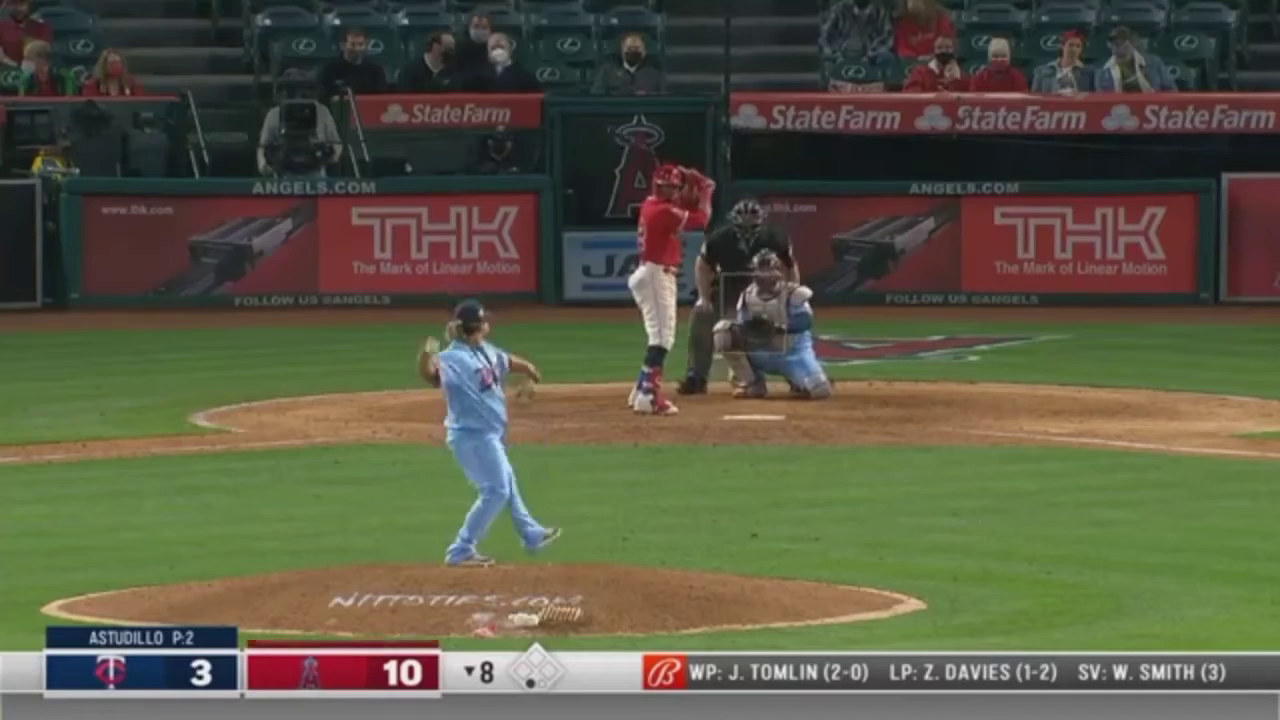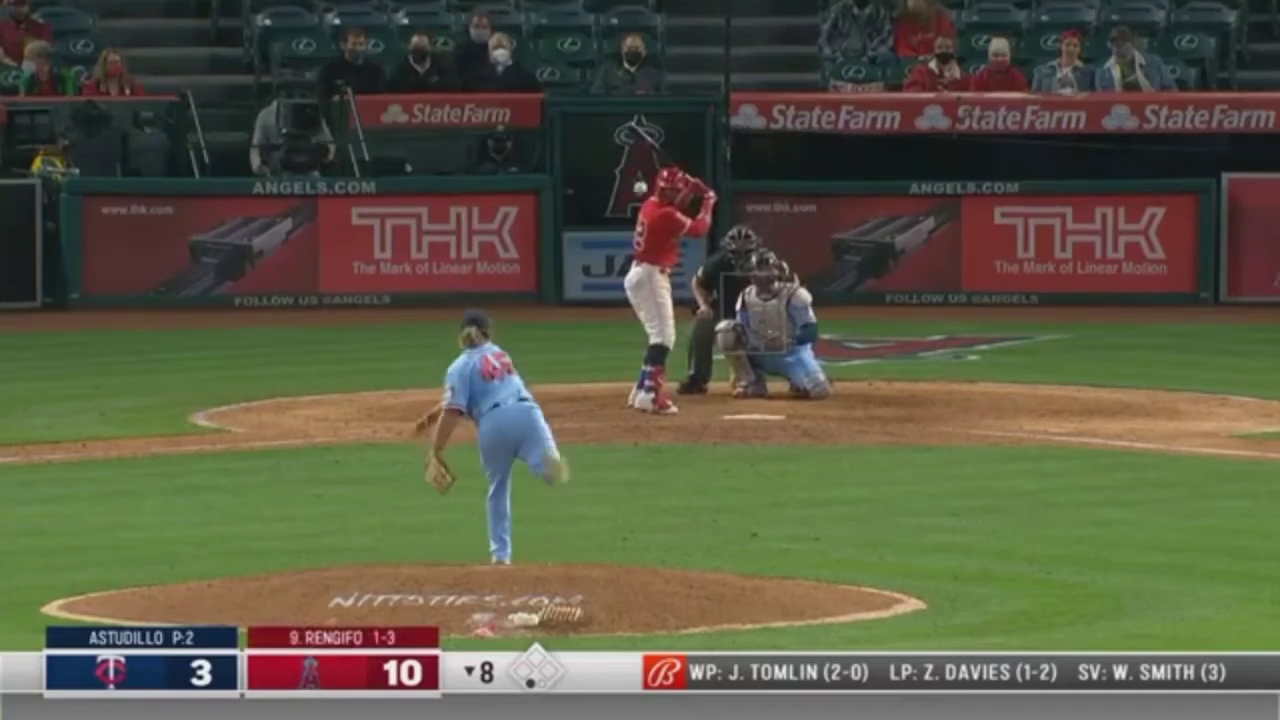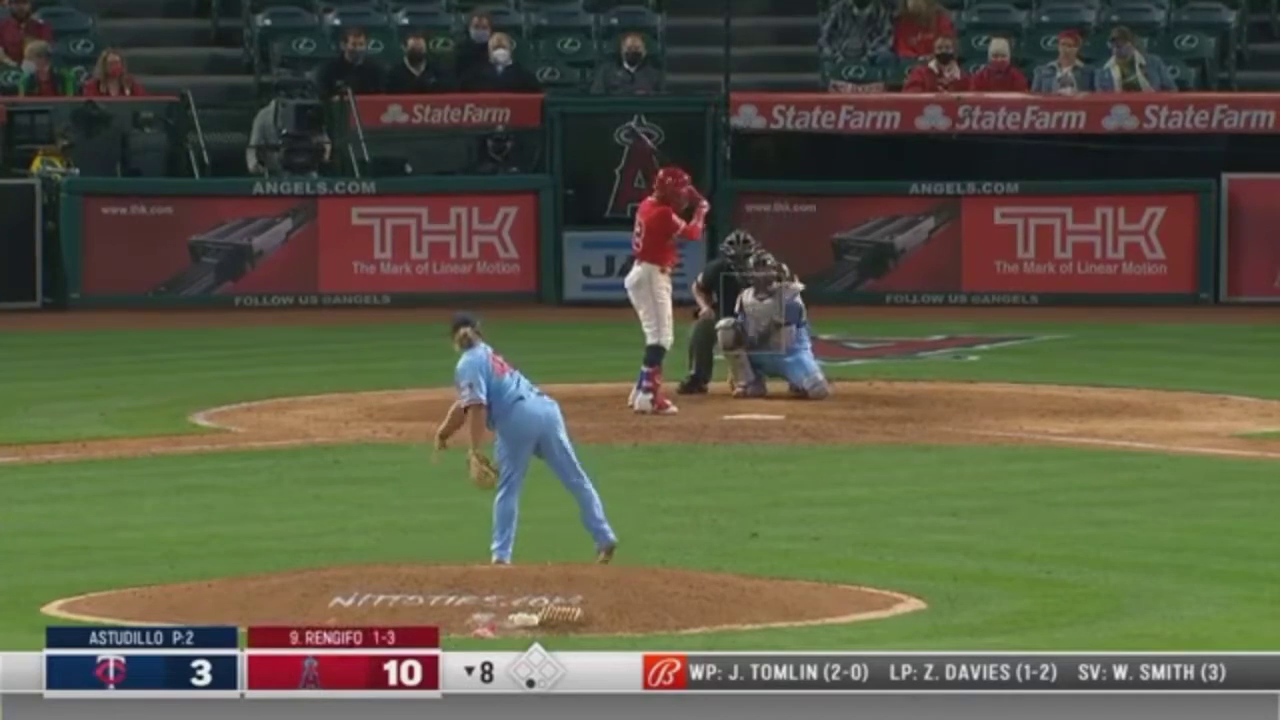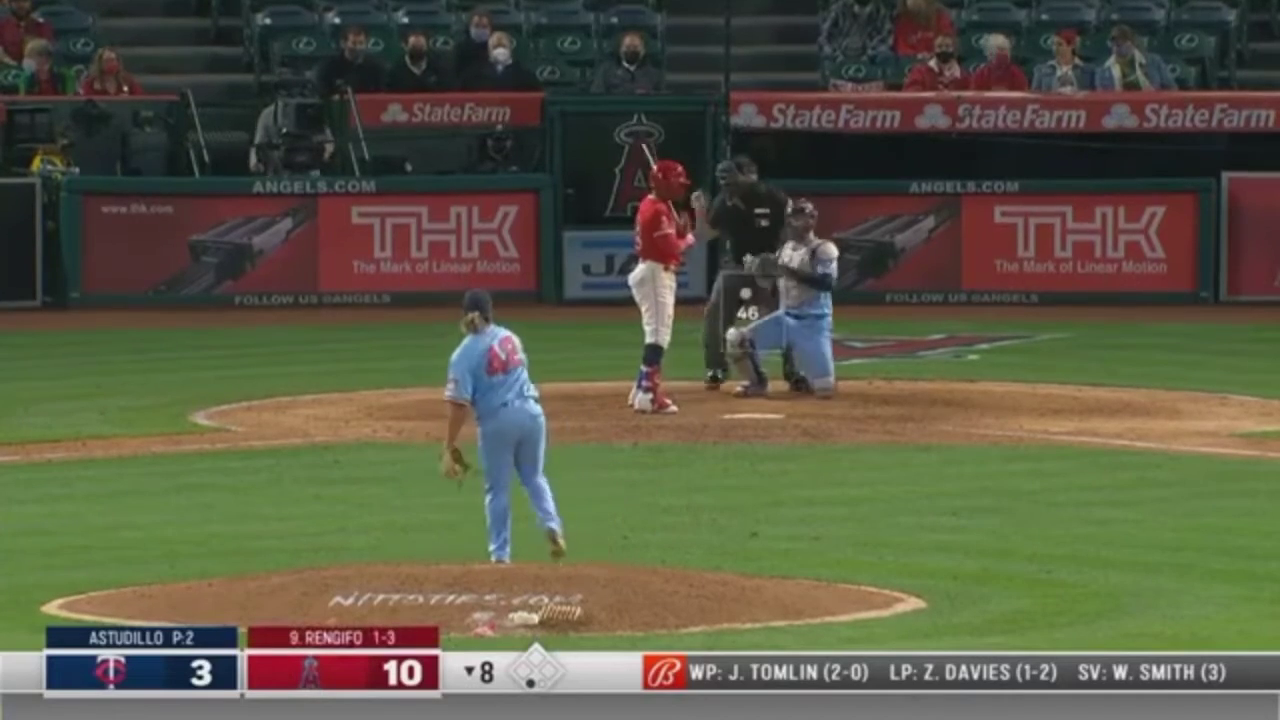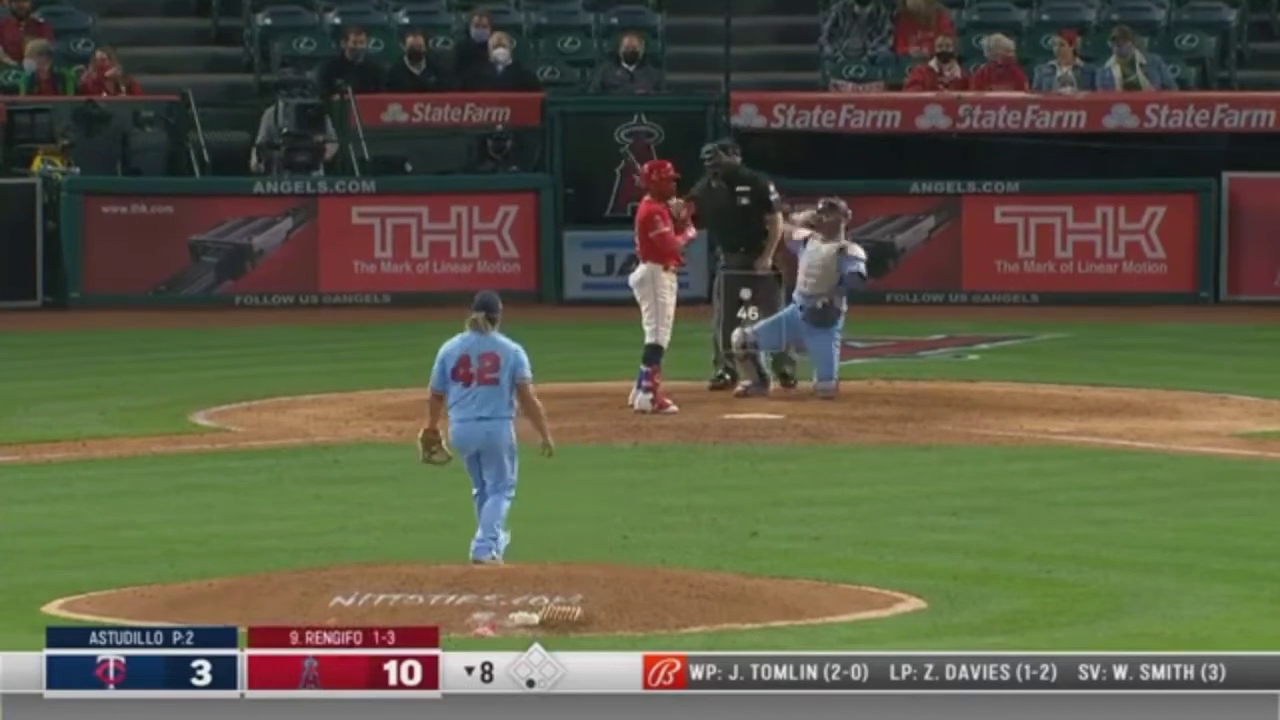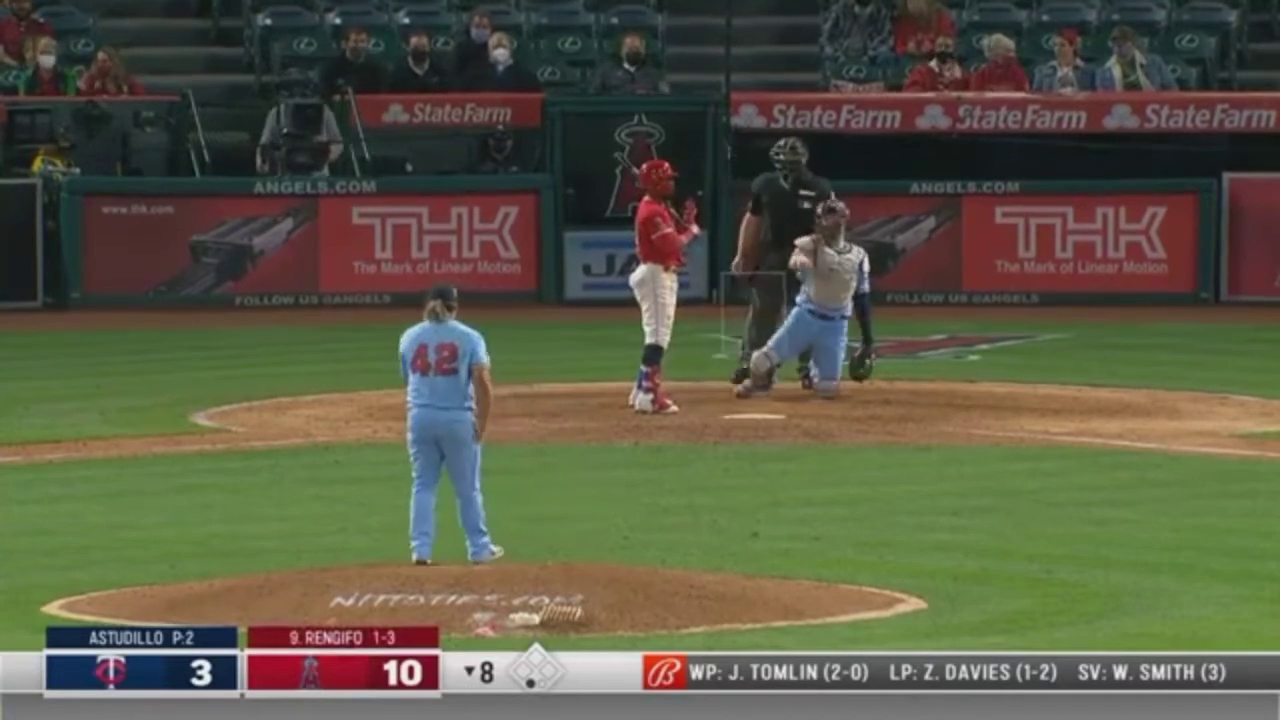
dt=0.7s
person 1, frame 1
left shoulder: (486, 349)
right shoulder: (452, 358)
left elbow: (507, 362)
right elbow: (428, 373)
left wrist: (529, 370)
right wrist: (426, 356)
left hip: (488, 436)
right hip: (473, 438)
left knee: (505, 484)
right knee: (495, 493)
left ankle: (532, 535)
right ankle: (459, 553)
person 1, frame 2
left shoulder: (459, 367)
right shoulder: (498, 353)
left elbow: (453, 410)
left wrist: (436, 452)
right wrist: (432, 417)
left hip: (492, 426)
right hip: (525, 414)
left knee: (497, 491)
right knee: (550, 471)
left ankle: (500, 554)
right ankle: (549, 457)
person 1, frame 3
left shoulder: (467, 364)
right shoulder: (487, 353)
left elbow: (476, 408)
right elbow: (463, 405)
left wrist: (475, 450)
right wrist: (442, 434)
left hip: (516, 422)
right hip: (546, 409)
left knee: (508, 490)
right knee: (574, 477)
left ankle: (500, 554)
right ankle: (605, 538)
person 1, frame 4
left shoulder: (463, 354)
right shoulder: (507, 336)
left elbow: (459, 405)
left wrist: (449, 446)
left hip: (495, 422)
right hip: (530, 413)
left knee: (498, 489)
right knee: (534, 477)
left ankle: (500, 553)
right ankle: (550, 524)
person 1, frame 5
left shoulder: (450, 348)
right shoulder: (512, 350)
left elbow: (437, 394)
right elbow: (527, 396)
left wrist: (431, 426)
right wrist: (545, 434)
left hip: (461, 429)
right hip: (497, 428)
left knee: (482, 488)
right knee: (500, 489)
left ankle: (493, 540)
right ankle: (484, 547)
person 1, frame 6
left shoulder: (409, 337)
right shoulder: (469, 337)
right elbow: (483, 382)
right wrist: (483, 420)
left hip: (420, 417)
right hip: (457, 418)
left knee: (423, 485)
right knee: (468, 487)
left ankle: (420, 549)
right ankle: (480, 548)
person 2, frame 1
left shoulder: (653, 205)
right shoulder: (663, 210)
left elbow: (684, 208)
right elbow: (699, 219)
left wrist: (692, 187)
right wrist: (706, 191)
left hip: (658, 275)
right hip: (656, 276)
left knee: (660, 336)
right knee: (662, 337)
left ankle: (641, 392)
right ankle: (648, 397)
person 2, frame 2
left shoulder: (651, 205)
right shoulder: (665, 214)
left elbow: (676, 208)
right elbow: (699, 229)
left wrist: (691, 192)
right wrist: (708, 202)
left hip: (642, 274)
right hip: (651, 277)
left knee: (658, 336)
right knee: (664, 336)
left ankle: (641, 391)
right ankle: (650, 395)
person 2, frame 3
left shoulder: (648, 205)
right shoulder: (662, 213)
left elbow: (671, 215)
right elbow: (692, 233)
left wrist: (688, 202)
right wrist: (701, 207)
left hip: (644, 273)
right hip: (652, 276)
left knee: (657, 336)
right knee: (661, 337)
left ankle: (641, 392)
right ankle: (648, 396)
person 2, frame 4
left shoulder: (653, 204)
right shoulder: (658, 210)
left elbow: (674, 234)
right elbow: (672, 247)
left wrist: (688, 223)
right wrist: (689, 238)
left hip: (655, 272)
right hip: (655, 274)
left knee: (657, 334)
right knee: (659, 335)
left ankle: (642, 390)
right ankle: (647, 396)
person 2, frame 5
left shoulder: (660, 206)
right shoulder: (652, 210)
left elbow: (674, 234)
right elbow: (671, 246)
left wrist: (683, 220)
right wrist: (689, 231)
left hip: (663, 274)
right hip: (655, 275)
left knee: (658, 334)
right knee: (658, 335)
left ankle: (642, 390)
right ankle: (647, 396)
person 2, frame 6
left shoulder: (660, 207)
right shoulder: (652, 211)
left elbow: (675, 232)
right elbow: (674, 245)
left wrist: (686, 219)
right wrist: (692, 230)
left hip: (663, 274)
right hip: (656, 275)
left knee: (657, 335)
right knee: (658, 335)
left ankle: (643, 390)
right ankle: (648, 396)
person 3, frame 1
left shoulder: (775, 239)
right shoulder: (719, 238)
left elbow: (791, 269)
right elbow: (702, 265)
right wrist: (703, 298)
right hip: (726, 286)
right knee: (701, 317)
right ankle: (696, 378)
person 3, frame 2
left shoulder: (765, 263)
right shoulder: (716, 263)
left elbow: (786, 284)
right elbow: (697, 283)
right wrist: (704, 305)
left hip: (755, 310)
right hip: (725, 308)
right knee: (701, 327)
right ankle: (696, 378)
person 3, frame 3
right shoulder: (717, 268)
right elbow: (697, 287)
right wrist: (705, 306)
right hip: (724, 312)
right knee: (701, 330)
right ankle: (697, 378)
person 3, frame 4
left shoulder: (775, 200)
right shoulder: (723, 201)
right elbow: (710, 232)
right hip: (733, 267)
right knee: (714, 316)
left ankle: (794, 373)
right ankle: (716, 370)
person 3, frame 5
left shoulder: (757, 183)
right shoulder: (707, 187)
left elbow: (776, 221)
left wrist: (767, 256)
left hip: (757, 259)
right hip: (728, 261)
left knee: (772, 315)
right knee: (723, 318)
left ankle: (784, 369)
right ankle: (725, 370)
person 3, frame 6
left shoulder: (819, 188)
right shoulder: (764, 184)
right elbow: (752, 220)
right wrist: (742, 254)
right hip: (772, 259)
right knee: (761, 314)
left ankle: (807, 370)
right ankle: (750, 367)
person 4, frame 1
left shoulder: (794, 293)
right shoulder: (748, 296)
left elbow: (806, 322)
right elbow: (741, 330)
left wrist: (776, 327)
right wrist: (748, 328)
left hip: (793, 354)
right hip: (761, 355)
left knee: (820, 390)
right knee: (723, 329)
left ankle: (796, 379)
right ankle: (753, 382)
person 4, frame 2
left shoulder: (793, 295)
right shoulder: (747, 296)
left elbow: (811, 332)
right elbow: (740, 332)
left wrist: (786, 340)
left hip: (792, 355)
right hip: (760, 355)
left knee: (819, 390)
right knee: (725, 328)
left ankle: (797, 379)
right ankle: (753, 382)
person 4, frame 3
left shoulder: (789, 291)
right shoulder: (745, 298)
left elbow: (795, 314)
right elbow: (741, 334)
left wrist: (773, 323)
left hip: (793, 355)
right hip: (762, 355)
left knee: (819, 390)
right knee: (725, 326)
left ankle: (798, 382)
right ankle: (751, 383)
person 4, frame 4
left shoulder: (824, 249)
right shoulder: (787, 248)
left elbow: (827, 283)
left wrist: (790, 270)
right wrist: (768, 268)
left hip: (814, 323)
right hip: (785, 317)
left knee: (824, 388)
right knee: (735, 338)
left ankle: (806, 376)
right ankle: (756, 382)
person 4, frame 5
left shoulder: (850, 250)
right shoulder: (809, 239)
left elbow: (856, 279)
right elbow: (788, 230)
left wrist: (836, 295)
right wrist: (807, 216)
left hip: (825, 321)
right hip: (797, 312)
left knee: (826, 390)
right knee: (742, 339)
left ankle: (824, 379)
right ankle: (758, 383)
person 4, frame 6
left shoulder: (858, 256)
right shoulder: (812, 244)
left elbow: (862, 300)
right elbow: (793, 260)
left wrist: (868, 340)
right wrist: (799, 259)
left hip: (836, 325)
right hip: (805, 316)
left knee: (828, 389)
right knee: (763, 361)
left ankle: (816, 372)
right ankle: (761, 381)
